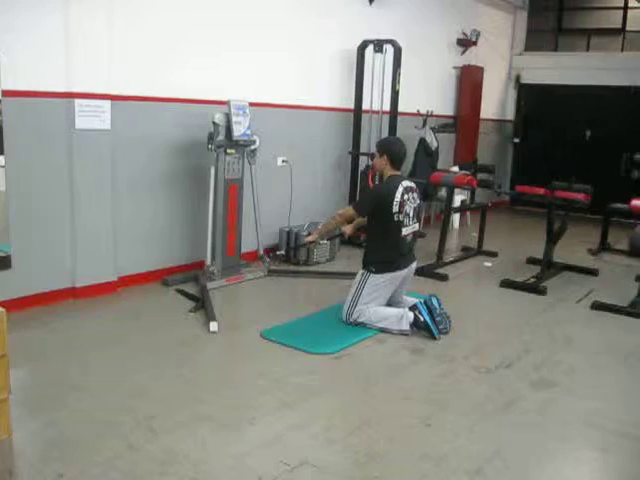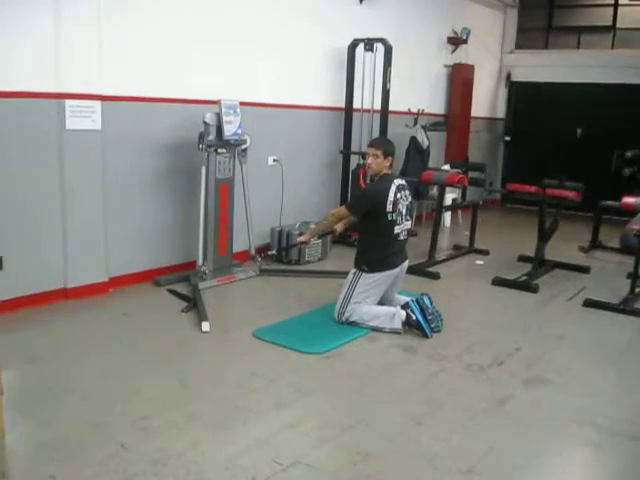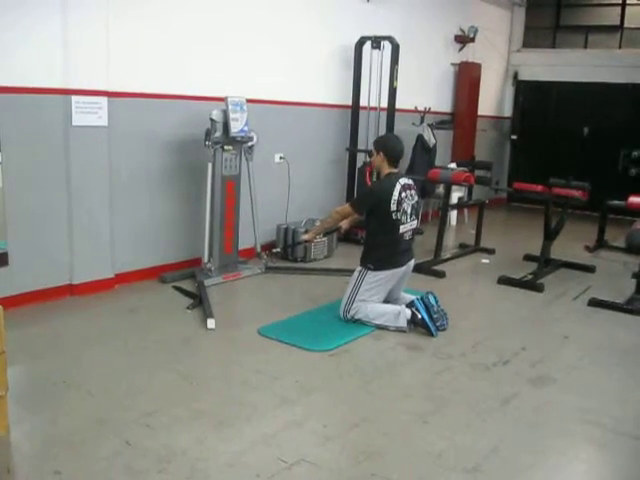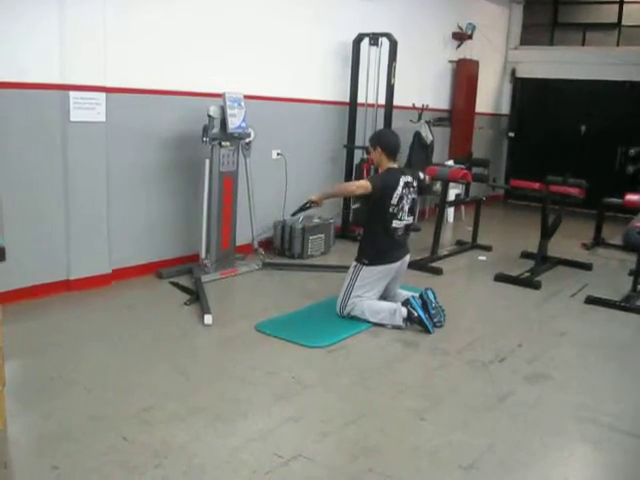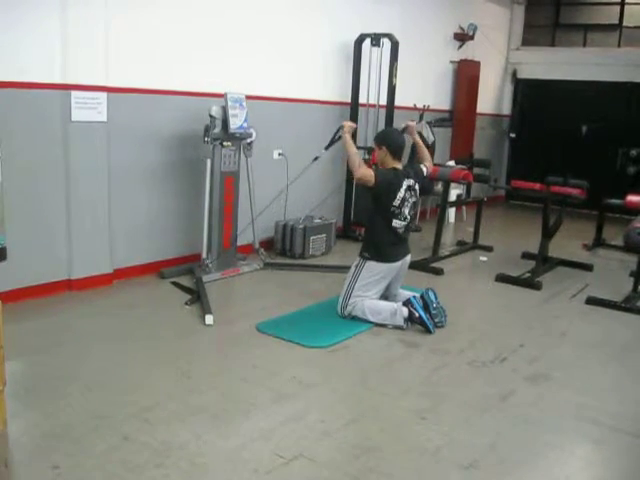
dt=1s
person 1, frame 1
left shoulder: (381, 191)
right shoulder: (412, 188)
left elbow: (343, 216)
left wrist: (317, 235)
right wrist: (354, 226)
left hip: (383, 269)
right hip: (407, 263)
left knee: (353, 314)
right knee: (392, 301)
left ankle: (412, 319)
right ankle: (423, 308)
person 1, frame 2
left shoulder: (374, 191)
right shoulder: (401, 185)
left elbow: (336, 215)
left wrist: (309, 235)
right wrist: (345, 223)
left hip: (376, 267)
right hip: (399, 261)
left knee: (345, 313)
right knee: (384, 299)
left ankle: (404, 318)
right ankle: (415, 306)
person 1, frame 3
left shoulder: (378, 189)
right shoulder: (409, 184)
left elbow: (340, 213)
left wrist: (313, 233)
right wrist: (351, 221)
left hip: (381, 266)
right hip: (405, 260)
left knee: (350, 310)
right knee: (389, 299)
left ankle: (409, 316)
right ankle: (421, 305)
person 1, frame 4
left shoulder: (383, 181)
right shoulder: (412, 178)
left elbow: (356, 187)
right elbow: (426, 181)
left wrist: (321, 196)
left hip: (376, 260)
right hip: (401, 255)
left knee: (347, 306)
right knee: (386, 294)
left ankle: (405, 314)
right ankle: (420, 301)
person 1, frame 5
left shoulder: (387, 179)
right shoulder: (413, 177)
left elbow: (360, 174)
right elbow: (428, 164)
left wrist: (347, 137)
right wrist: (415, 136)
left hip: (378, 258)
right hip: (402, 255)
left knee: (348, 306)
right knee: (388, 296)
left ankle: (406, 314)
right ankle: (420, 301)
